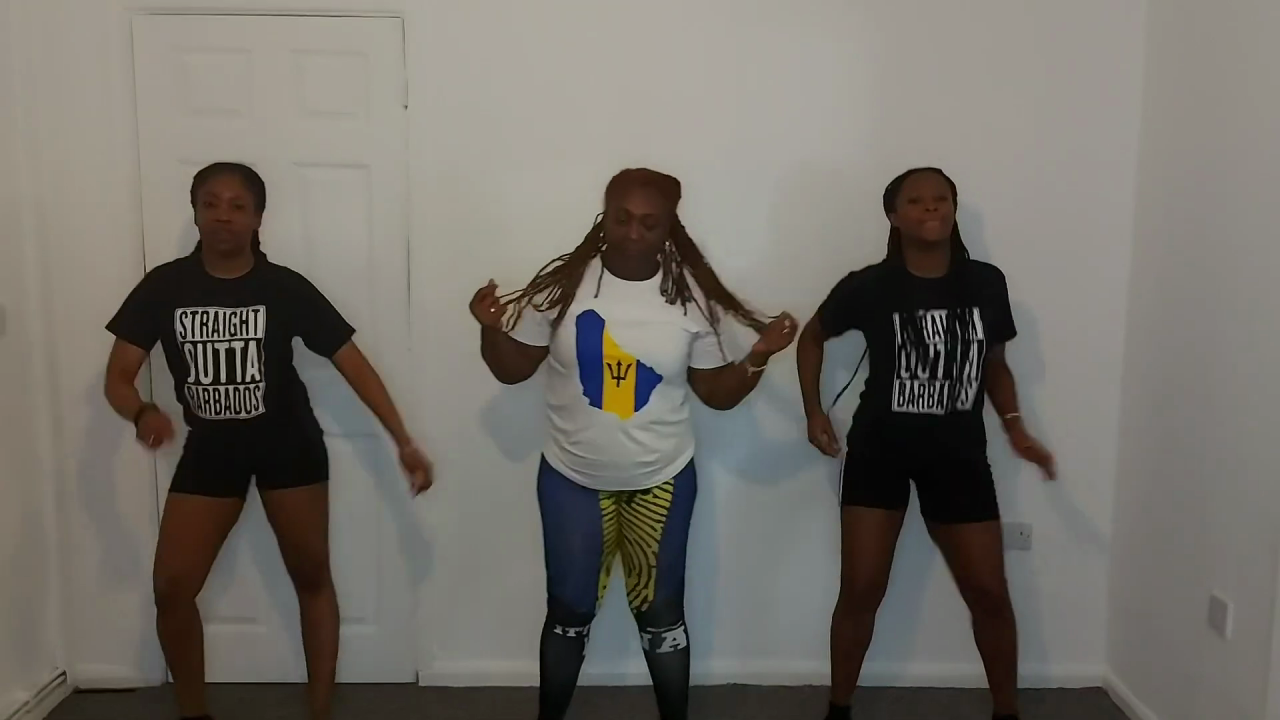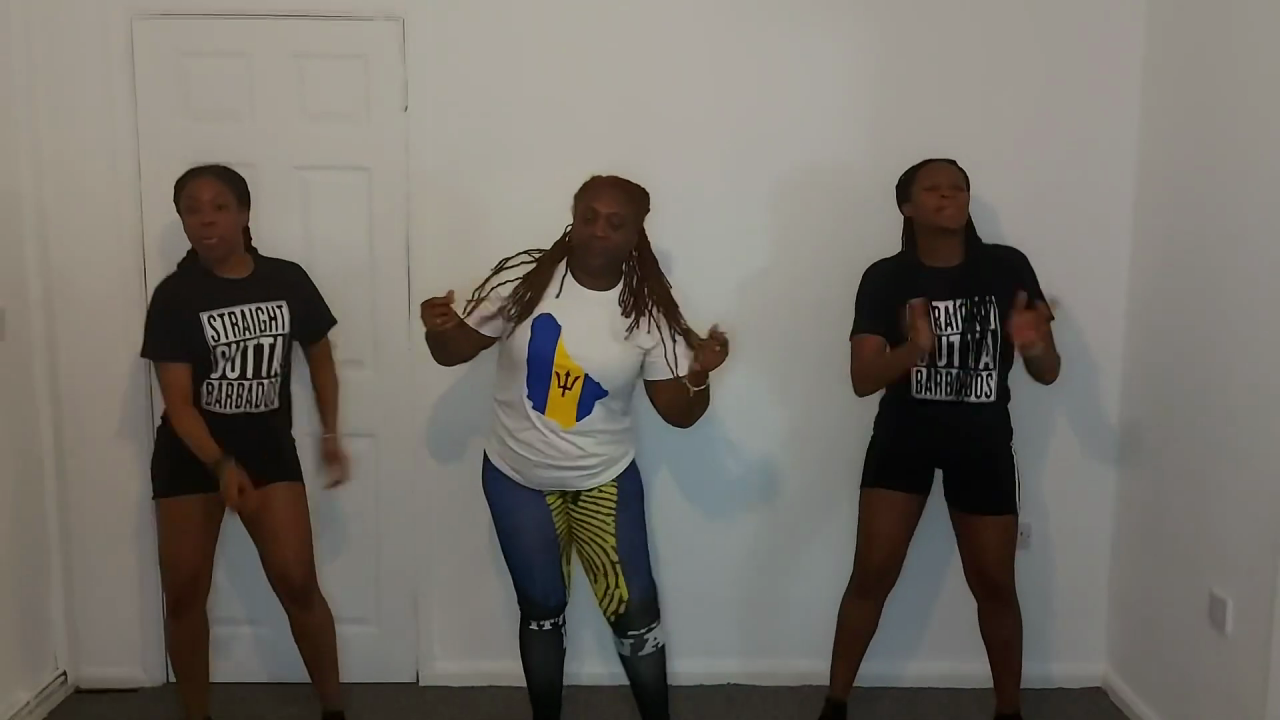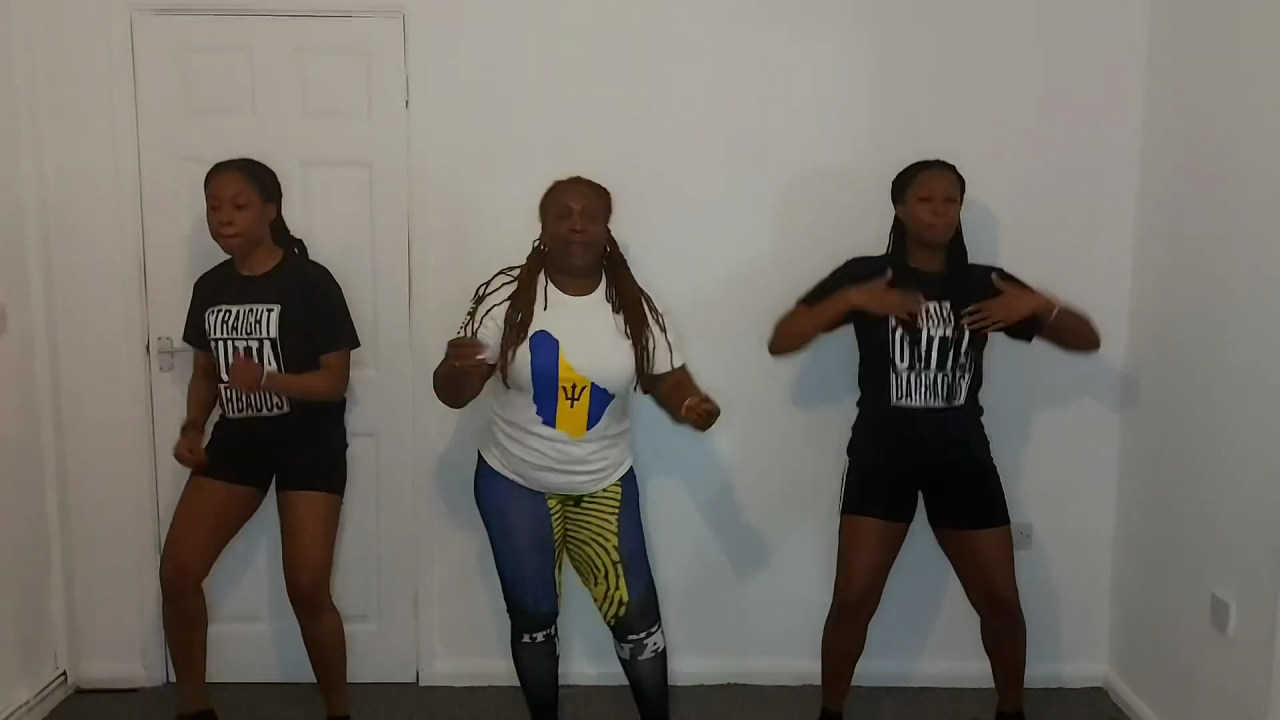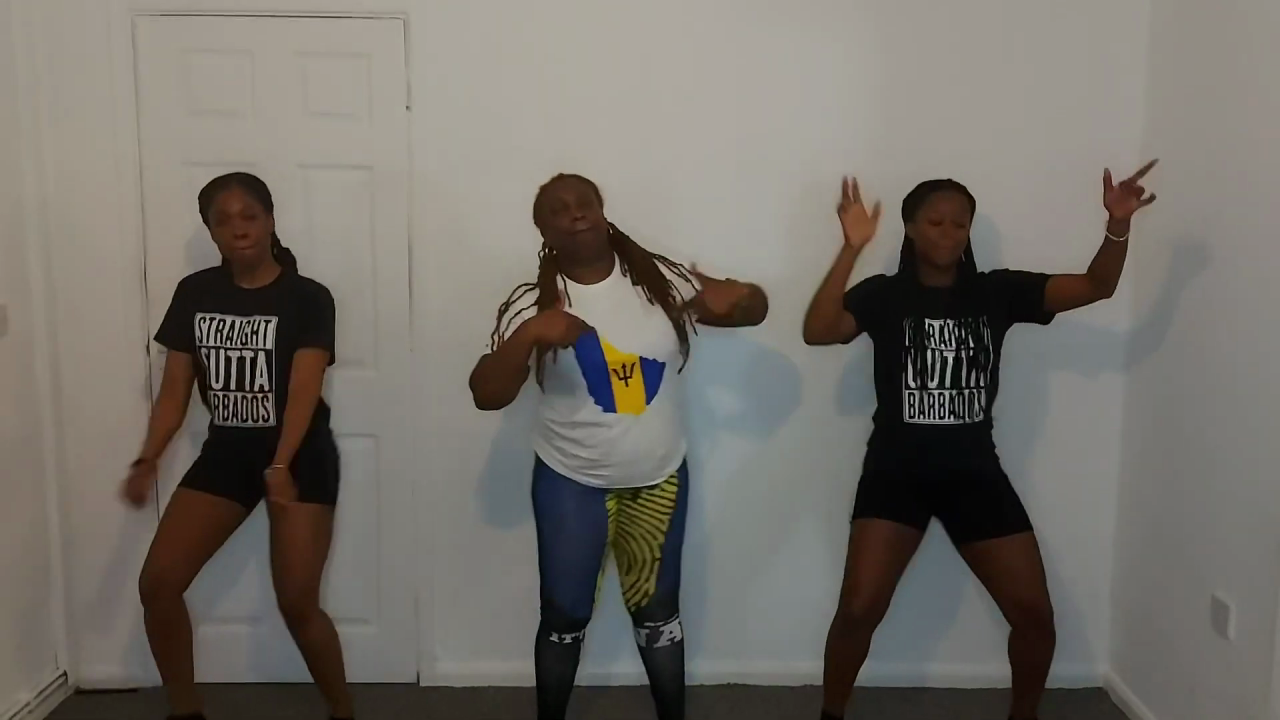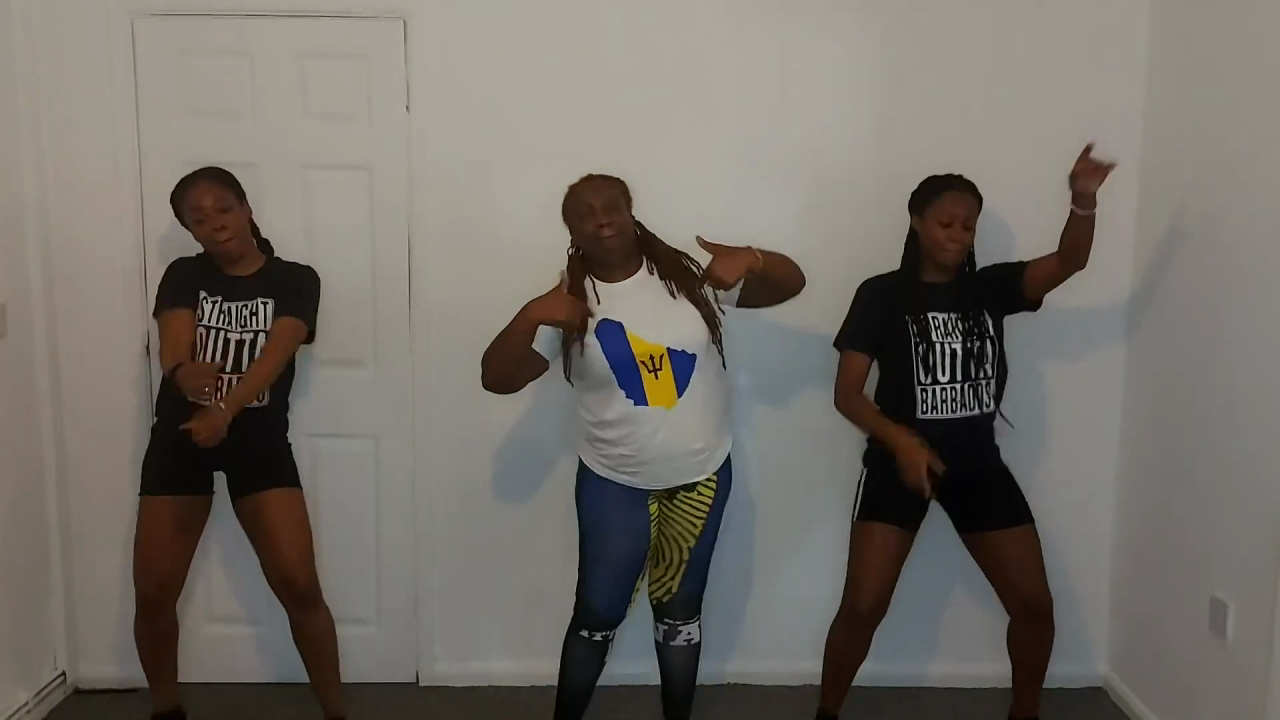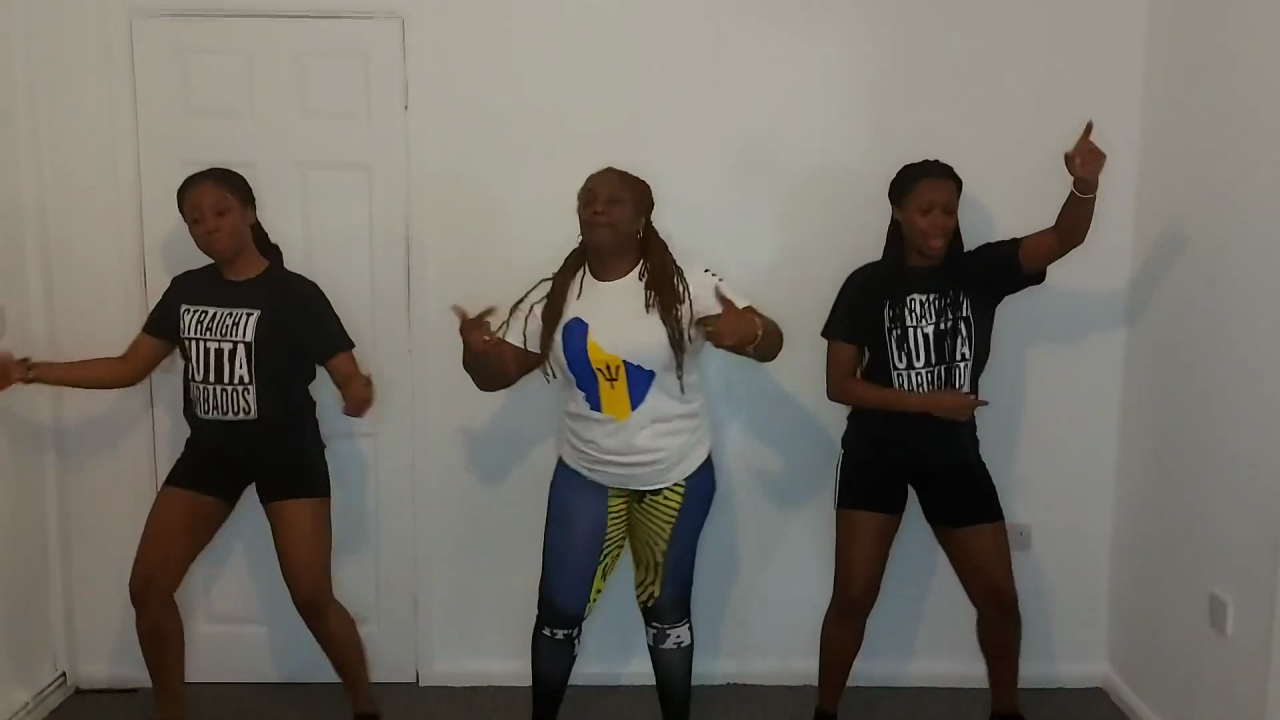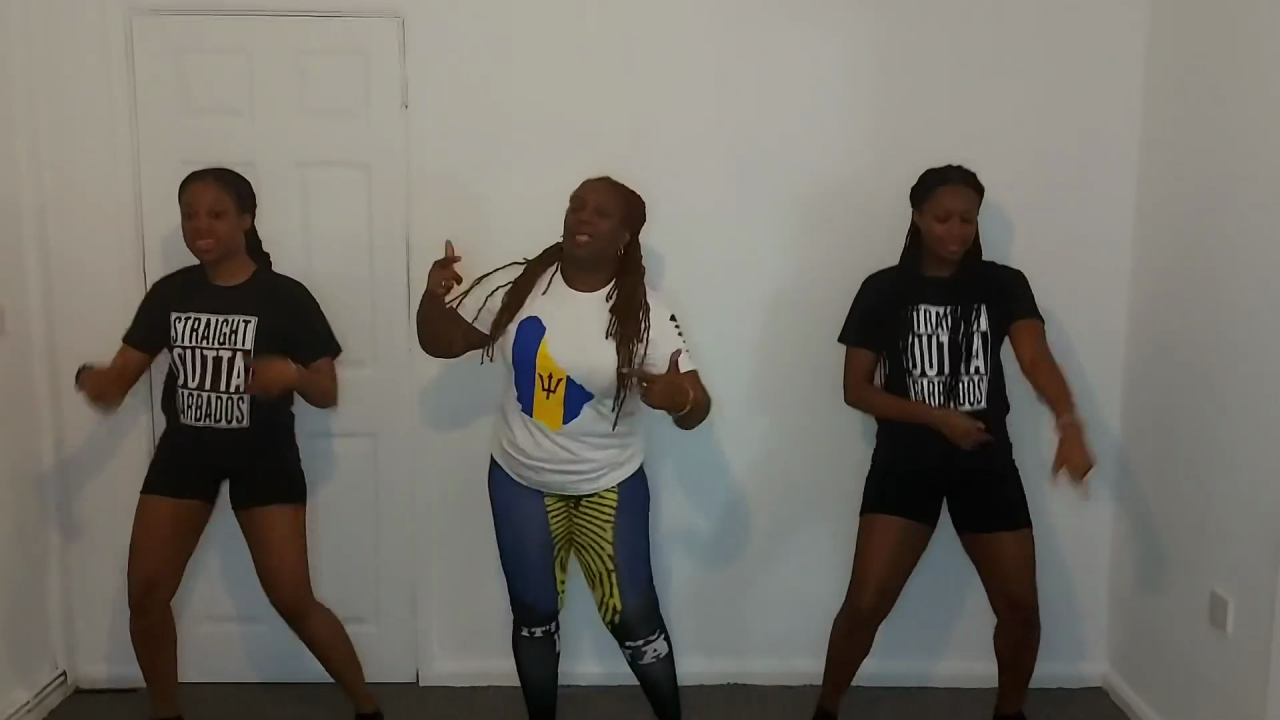
dt=0.4s
person 1, frame 1
left shoulder: (986, 283)
right shoulder: (868, 286)
right elbow: (811, 338)
left wrist: (1015, 426)
right wrist: (813, 412)
left hip: (958, 454)
right hip: (879, 449)
left knee: (991, 595)
right knee: (861, 590)
person 1, frame 2
left shoulder: (1006, 267)
right shoulder: (885, 278)
left elbow: (1046, 370)
right elbow: (863, 379)
left wrist: (1033, 345)
right wrist: (915, 348)
left hip: (982, 441)
right hip: (902, 436)
left knee: (995, 586)
right knee: (872, 575)
person 1, frame 3
left shoulder: (986, 283)
right shoulder: (864, 276)
left elbow: (1086, 340)
right elbow: (781, 341)
left wrist: (1038, 306)
right wrist: (850, 300)
left hip: (962, 458)
right hip: (881, 456)
left knee: (1001, 601)
right knee: (852, 601)
person 1, frame 4
left shoulder: (998, 291)
right shoulder: (884, 294)
left elbow: (1097, 286)
right elbow: (818, 331)
left wrist: (1118, 225)
right wrist: (852, 248)
left hip: (975, 473)
right hip: (896, 471)
left knee: (1033, 612)
right knee: (858, 610)
person 1, frame 5
left shoulder: (991, 287)
right shoulder: (881, 296)
left elbow: (1069, 262)
right elbow: (846, 393)
left wrist: (1083, 199)
right wrist: (899, 441)
left hip: (978, 466)
right hip: (901, 464)
left knee: (1034, 606)
right knee: (861, 609)
person 1, frame 6
left shoulder: (982, 269)
right shoulder: (868, 283)
left elbow: (1065, 238)
right elbow: (839, 383)
left wrist: (1084, 185)
right wrist: (928, 401)
left hip: (954, 453)
right hip: (876, 453)
left knee: (999, 599)
right knee: (852, 597)
person 1, frame 7
left shoulder: (1001, 283)
right shoulder: (882, 290)
left elbow: (1036, 357)
right elbow: (856, 389)
left wrist: (1068, 422)
right wrist: (935, 416)
left hip: (985, 459)
right hip: (905, 459)
left knee: (1021, 607)
right knee: (865, 605)
person 2, frame 1
left shoulder: (285, 289)
right shoulder: (164, 286)
left elbow: (352, 361)
right elbow: (117, 377)
left wrist: (403, 442)
right wrist: (142, 412)
left hip: (289, 446)
right hip: (210, 450)
left knee: (311, 578)
right knee: (171, 588)
person 2, frame 2
left shoulder: (287, 281)
right shoulder: (174, 296)
left elbow: (320, 357)
right elbow: (178, 401)
left wrist: (330, 435)
right wrist: (222, 467)
left hip: (268, 445)
right hip: (188, 451)
left knee: (298, 584)
right knee: (185, 593)
person 2, frame 3
left shoulder: (312, 283)
right shoulder: (210, 288)
left elbow: (335, 379)
right elbow: (204, 372)
left wrist: (268, 381)
right wrist: (192, 427)
left hip: (310, 446)
right hip: (234, 442)
left knee: (308, 592)
right knee: (177, 574)
person 2, frame 4
left shoulder: (309, 298)
right shoulder: (194, 293)
left elbow: (304, 387)
right elbow: (175, 387)
left wrist: (282, 465)
right wrist: (146, 462)
left hip: (301, 459)
right hip: (225, 453)
left knee: (297, 601)
right knee: (158, 584)
person 2, frame 5
left shoulder: (296, 281)
right shoulder: (182, 276)
left elbow: (274, 356)
right elbow: (174, 354)
left wrist: (225, 411)
right wrist: (186, 374)
left hip: (259, 442)
right hip: (179, 442)
left knee: (300, 586)
right knee: (153, 592)
person 2, frame 6
left shoulder: (296, 294)
right shoulder: (186, 290)
left elbow: (347, 374)
right elbow: (129, 368)
left wrist: (360, 391)
left hip: (287, 452)
right hip: (210, 451)
left knee: (312, 596)
right knee: (147, 585)
person 2, frame 7
left shoulder: (286, 297)
right shoulder: (168, 294)
left elbow: (326, 391)
right elbow: (121, 375)
left wrist: (293, 375)
right wrist: (91, 378)
left hip: (265, 455)
right hip: (184, 454)
left knee: (293, 600)
right knee: (146, 590)
person 3, frame 1
left shoulder: (691, 296)
right shoulder: (563, 283)
left elbow: (718, 393)
right elbow: (512, 368)
left wrist: (758, 357)
right wrist: (491, 327)
left hip: (661, 480)
right hip: (572, 477)
left knee: (659, 611)
right knee: (569, 611)
person 3, frame 2
left shoulder: (648, 310)
right shoulder: (522, 277)
left elbow: (677, 411)
right elbow: (455, 351)
left wrist: (699, 374)
right wrist: (439, 328)
left hip: (606, 482)
right hip: (517, 479)
left knee: (635, 610)
right knee: (542, 610)
person 3, frame 3
left shoulder: (633, 307)
right shoulder: (507, 295)
left elbow: (672, 386)
right elbow: (457, 394)
left wrist: (695, 406)
right wrist: (455, 368)
left hip: (604, 486)
right hip: (514, 484)
left knee: (635, 615)
right knee: (533, 618)
person 3, frame 4
left shoulder: (660, 278)
right shoulder: (534, 304)
left elbow: (755, 309)
right elbow: (487, 395)
left wrist: (735, 296)
right wrist: (529, 336)
left hip: (659, 477)
right hip: (571, 482)
left knee: (655, 608)
right knee: (565, 614)
person 3, frame 5
left shoulder: (690, 275)
right shoulder: (567, 305)
left elbow: (790, 281)
right elbow: (498, 379)
left wrist: (751, 261)
right wrist: (528, 317)
left hip: (701, 475)
right hip: (614, 482)
left knee: (678, 607)
right knee: (597, 613)
person 3, frame 6
left shoulder: (683, 286)
right shoulder: (553, 298)
left elbow: (769, 344)
right elbow: (496, 374)
left wrist: (748, 330)
right wrist: (475, 345)
left hip: (676, 477)
right hip: (587, 477)
left knee: (665, 608)
right knee: (560, 609)
person 3, frame 7
left shoulder: (645, 312)
right shoulder: (514, 285)
left elbow: (694, 405)
right elbow: (442, 342)
left wrist: (682, 396)
right wrist: (433, 297)
left hip: (610, 487)
right hip: (520, 483)
left knee: (635, 617)
right knee: (534, 616)
